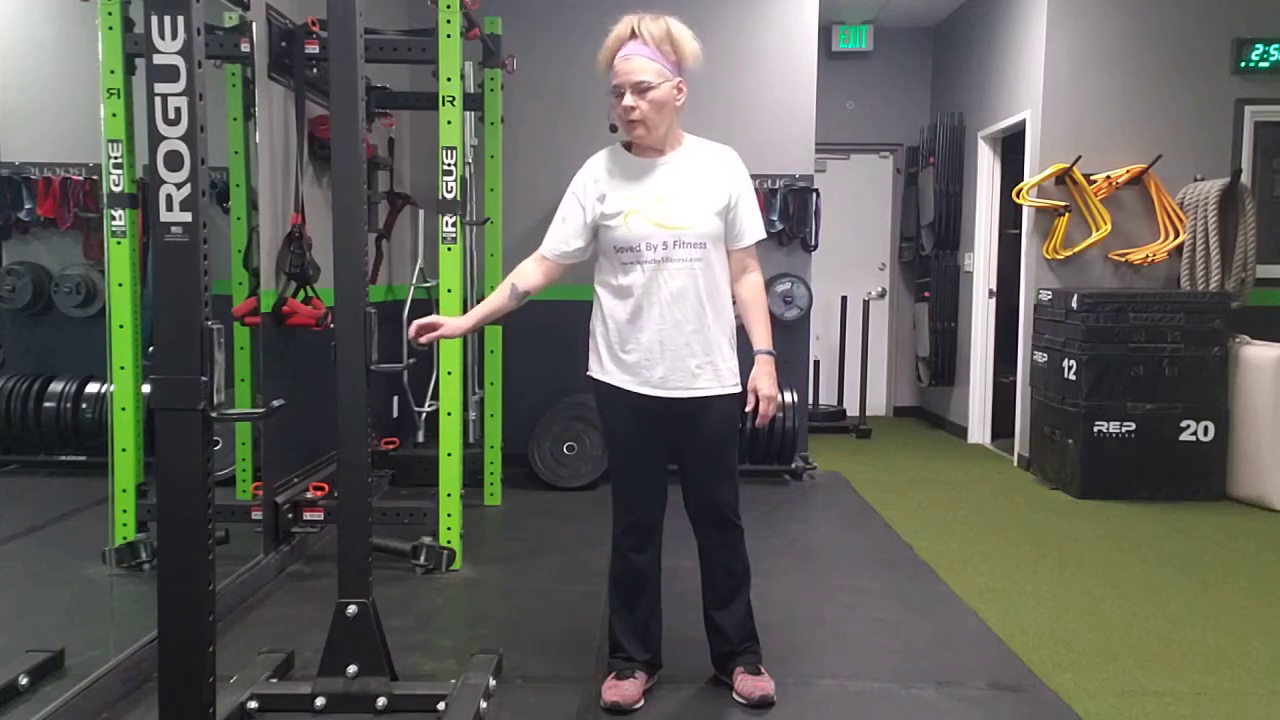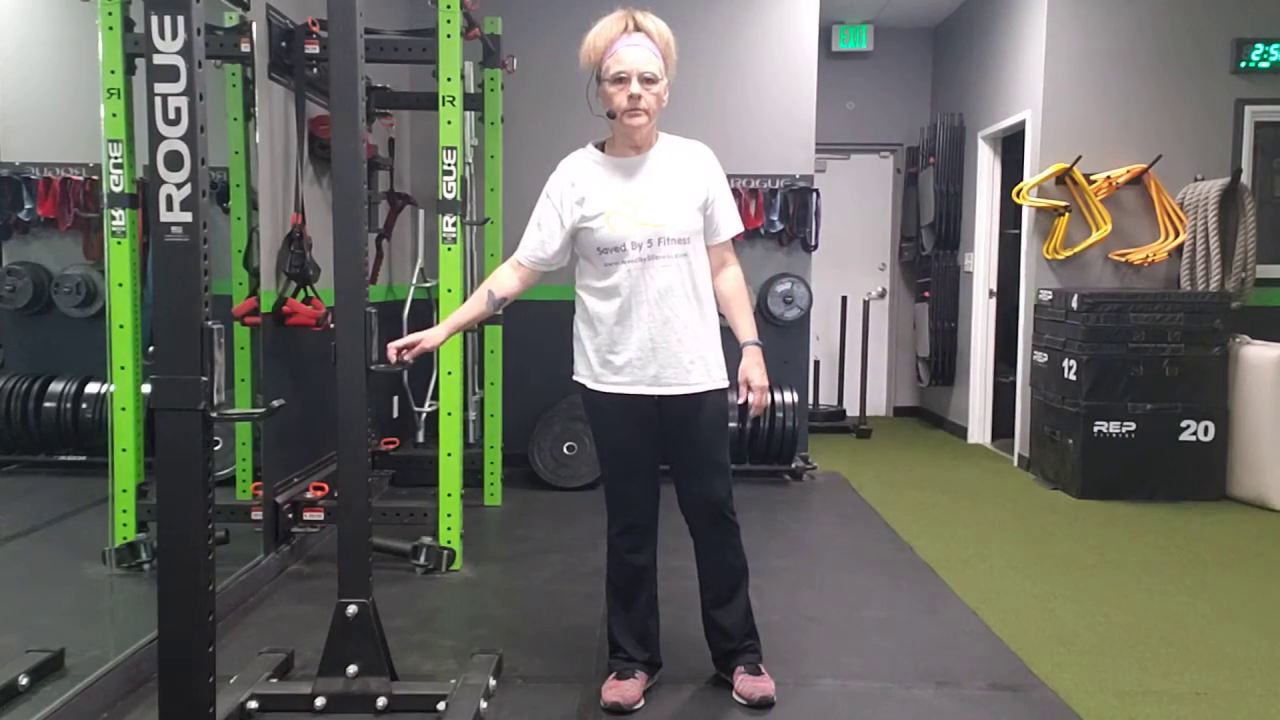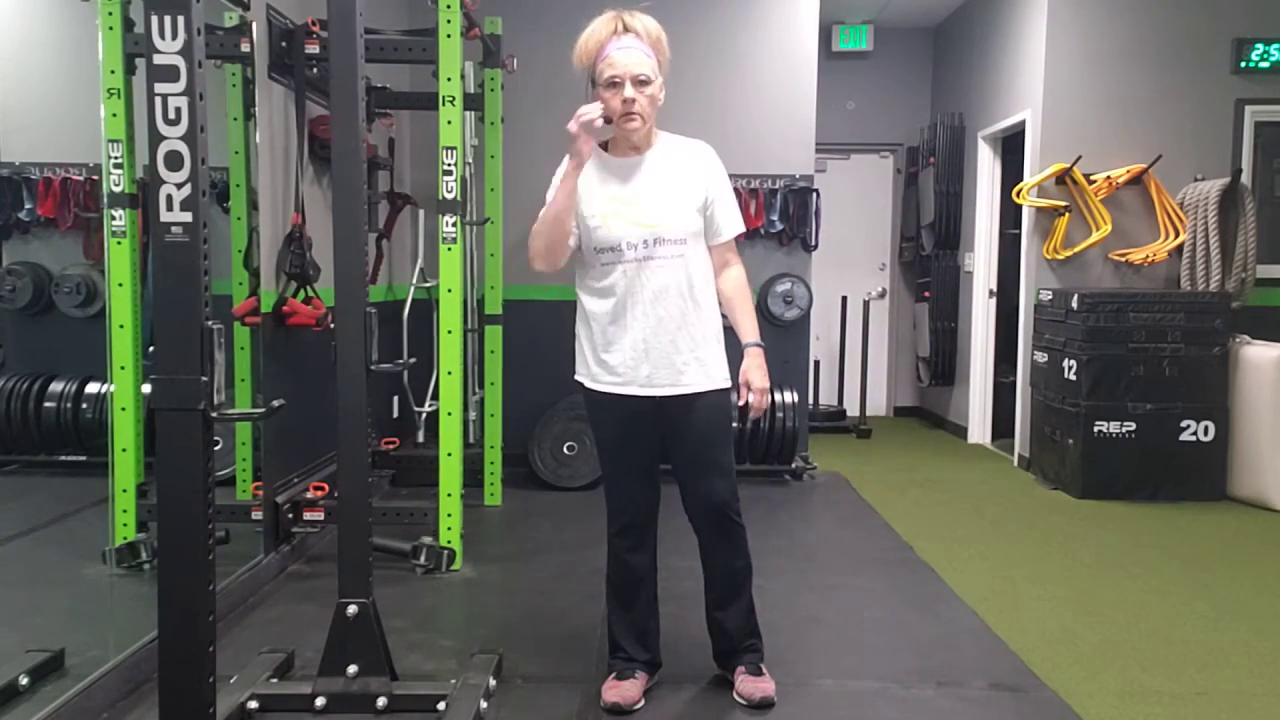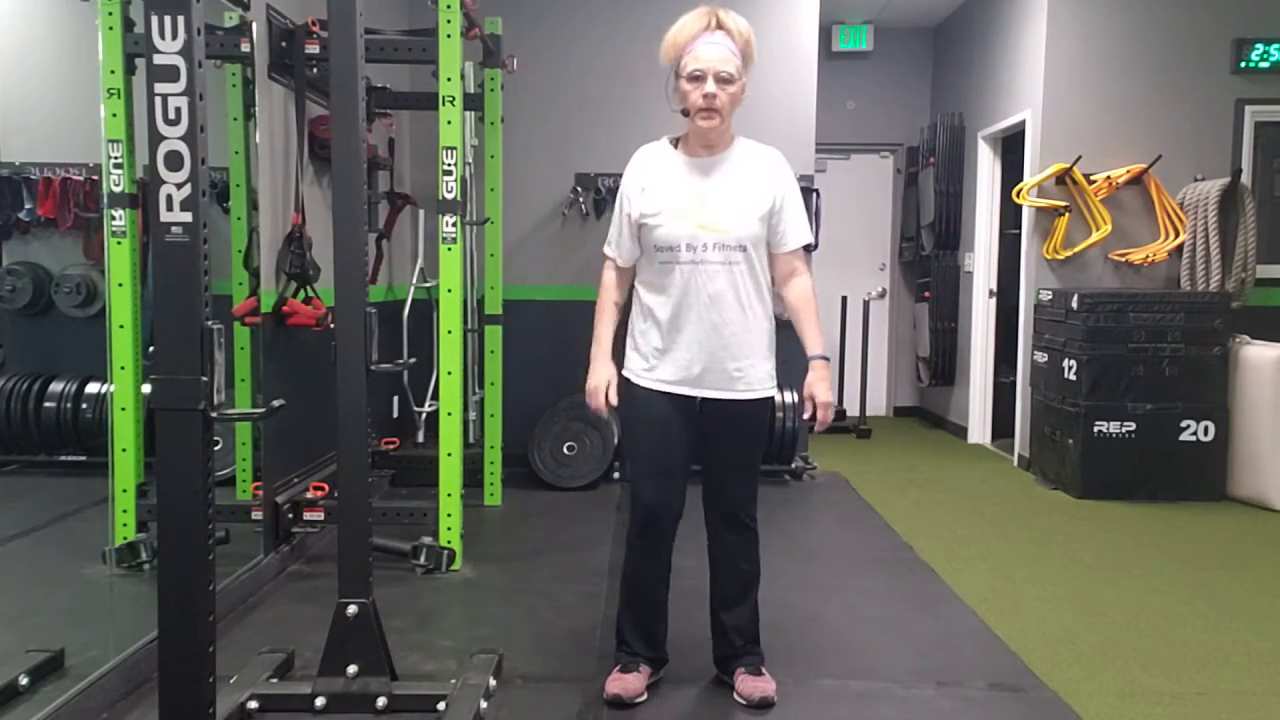
dt=1s
person 1, frame 1
left shoulder: (720, 166)
right shoulder: (600, 173)
left elbow: (744, 273)
right elbow: (544, 264)
left wrist: (763, 357)
right wrist: (467, 320)
left hip: (708, 382)
right hip: (626, 382)
left knee: (718, 520)
right knee: (634, 524)
left ankle: (739, 656)
right ankle: (633, 659)
person 1, frame 2
left shoulder: (695, 162)
right shoulder: (576, 174)
left elbow: (723, 265)
right elbow: (521, 268)
left wrist: (751, 348)
right wrist: (443, 329)
left hip: (696, 378)
right hip: (615, 382)
left knee: (714, 516)
right knee: (629, 525)
left ankle: (739, 654)
right ankle: (632, 658)
person 1, frame 3
left shoulder: (696, 161)
right shoulder: (580, 169)
left elbow: (726, 266)
right elbow: (545, 262)
left wrist: (753, 349)
right wrist: (574, 165)
left hip: (696, 377)
right hip: (614, 381)
left knee: (717, 515)
right knee: (630, 524)
left ankle: (742, 653)
right ankle: (632, 659)
person 1, frame 4
left shoulder: (767, 168)
right shoulder: (646, 167)
left elbow: (792, 275)
right elbow: (616, 269)
left wrist: (818, 360)
right wrist: (599, 358)
left hip: (742, 382)
right hip: (656, 379)
left knee: (734, 522)
right knee: (651, 517)
left ankle: (741, 655)
right ankle: (638, 653)
